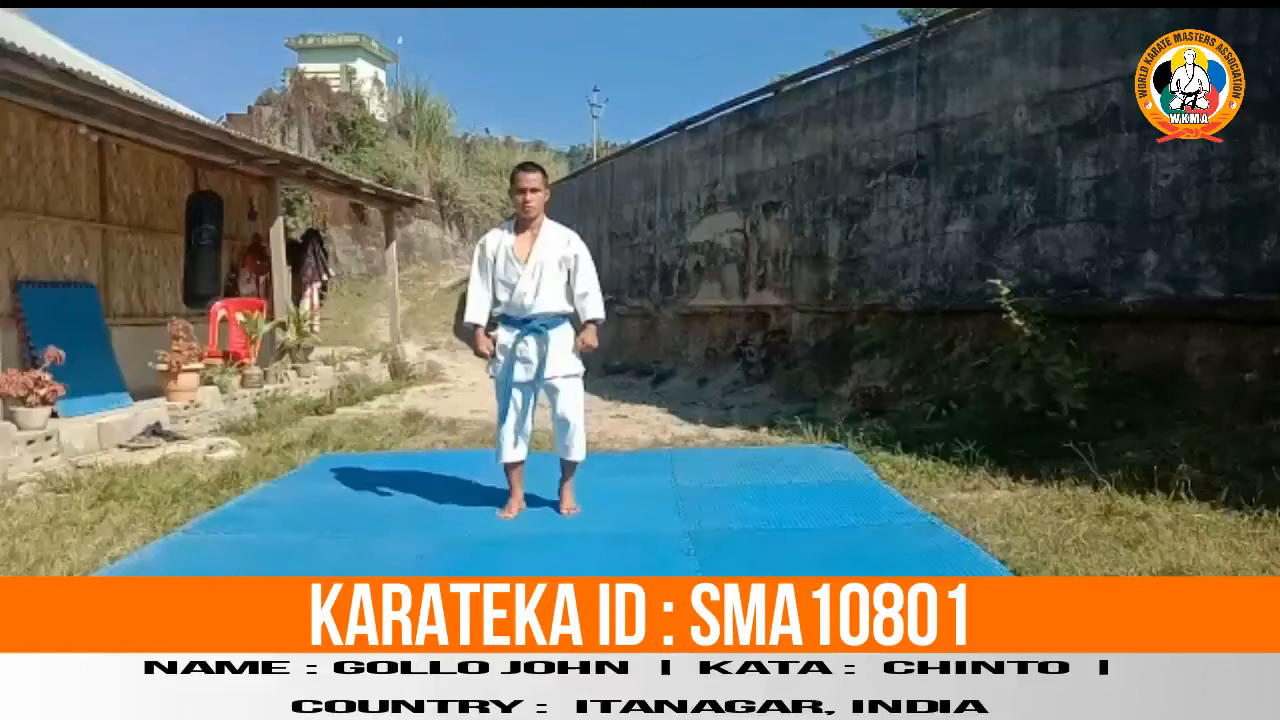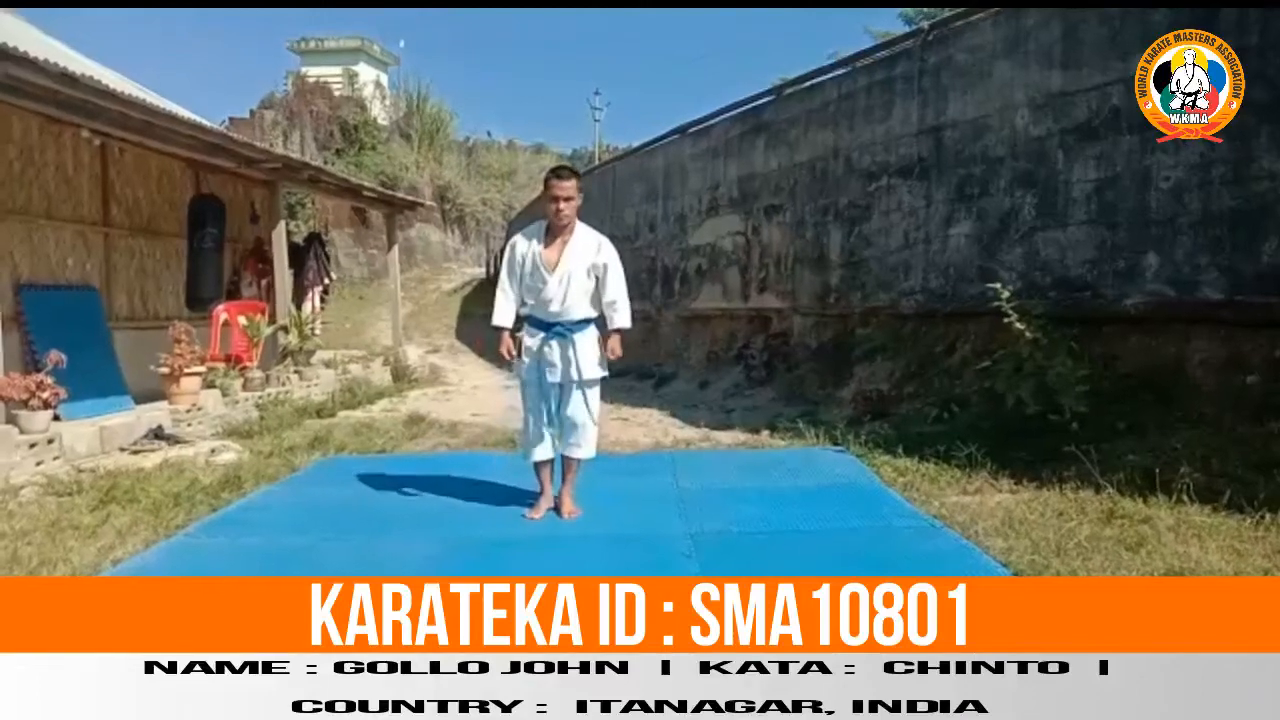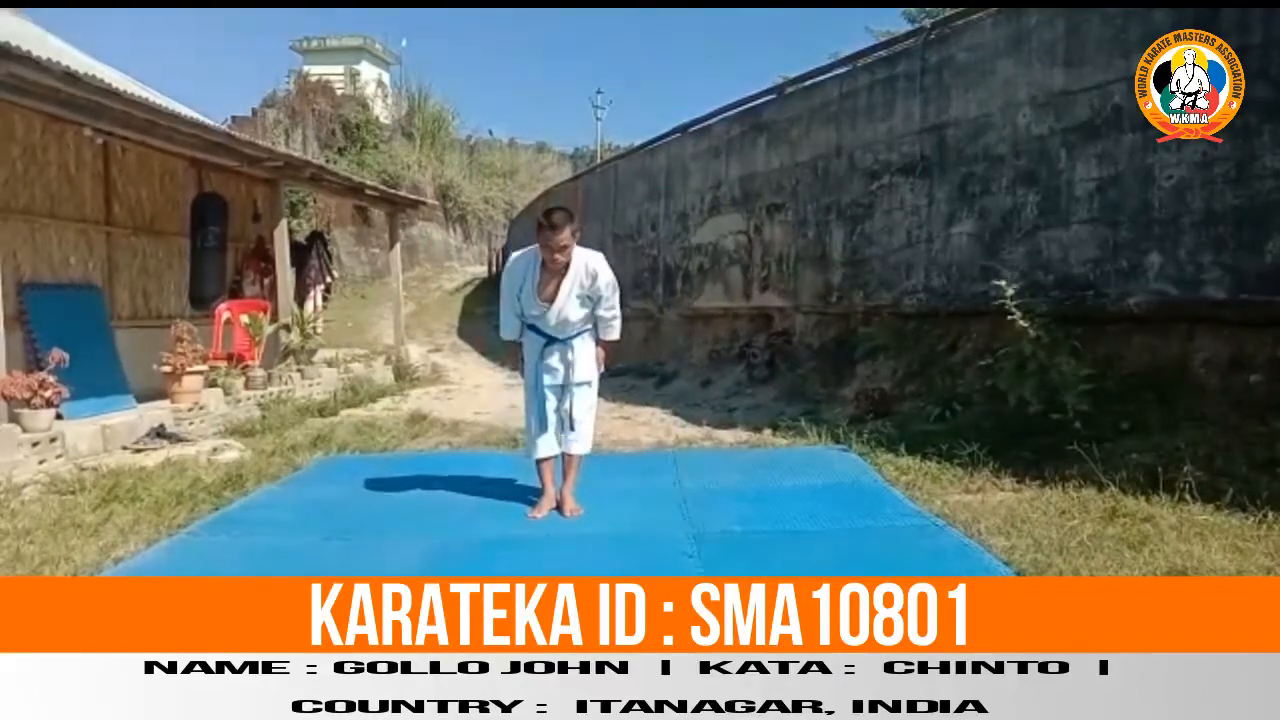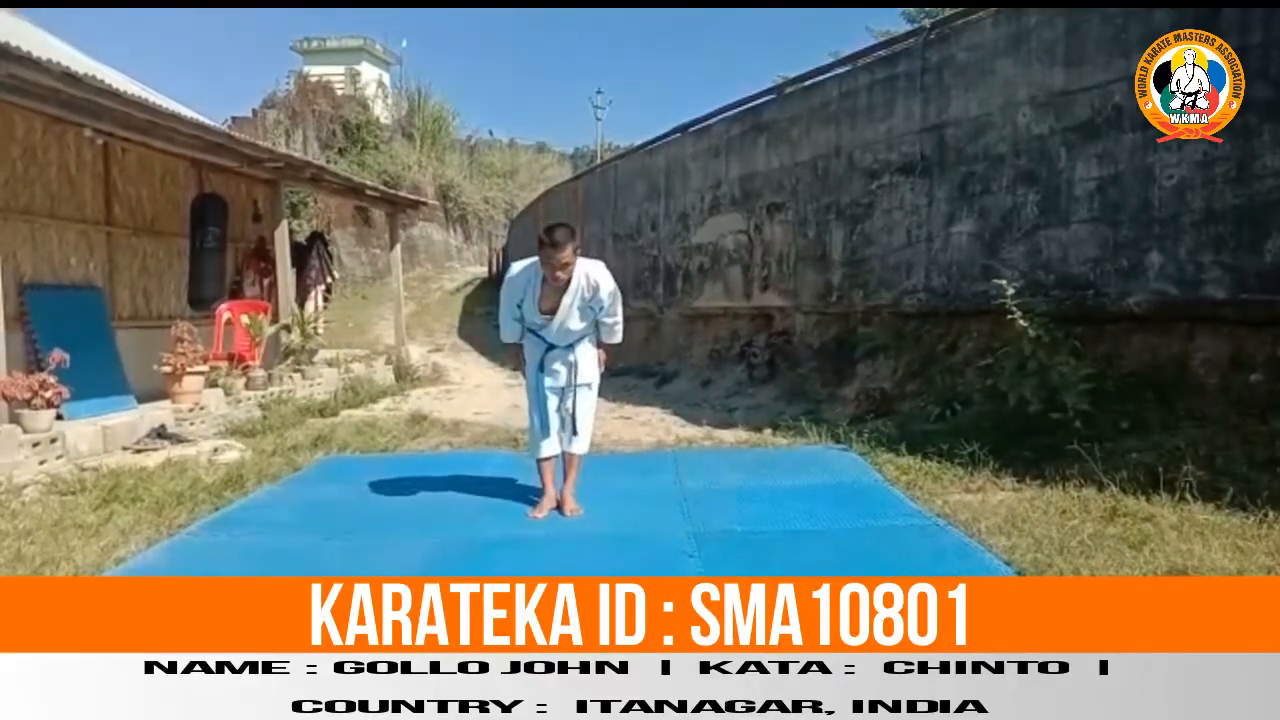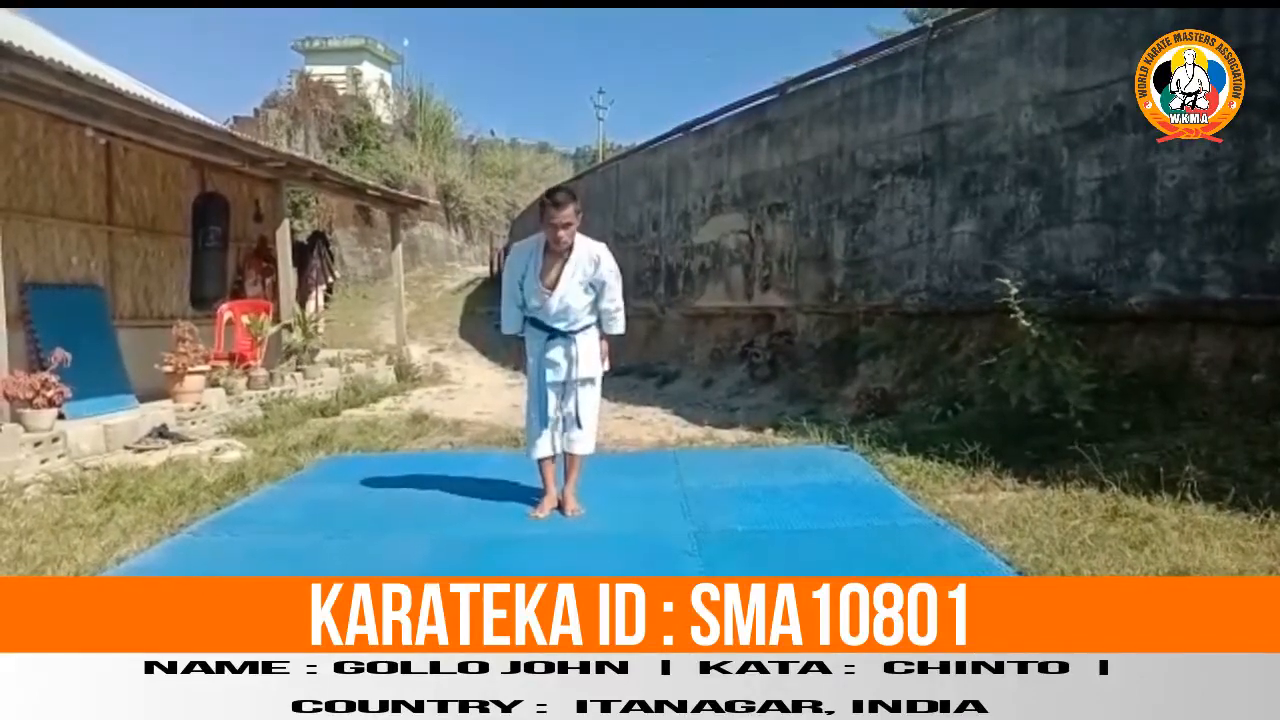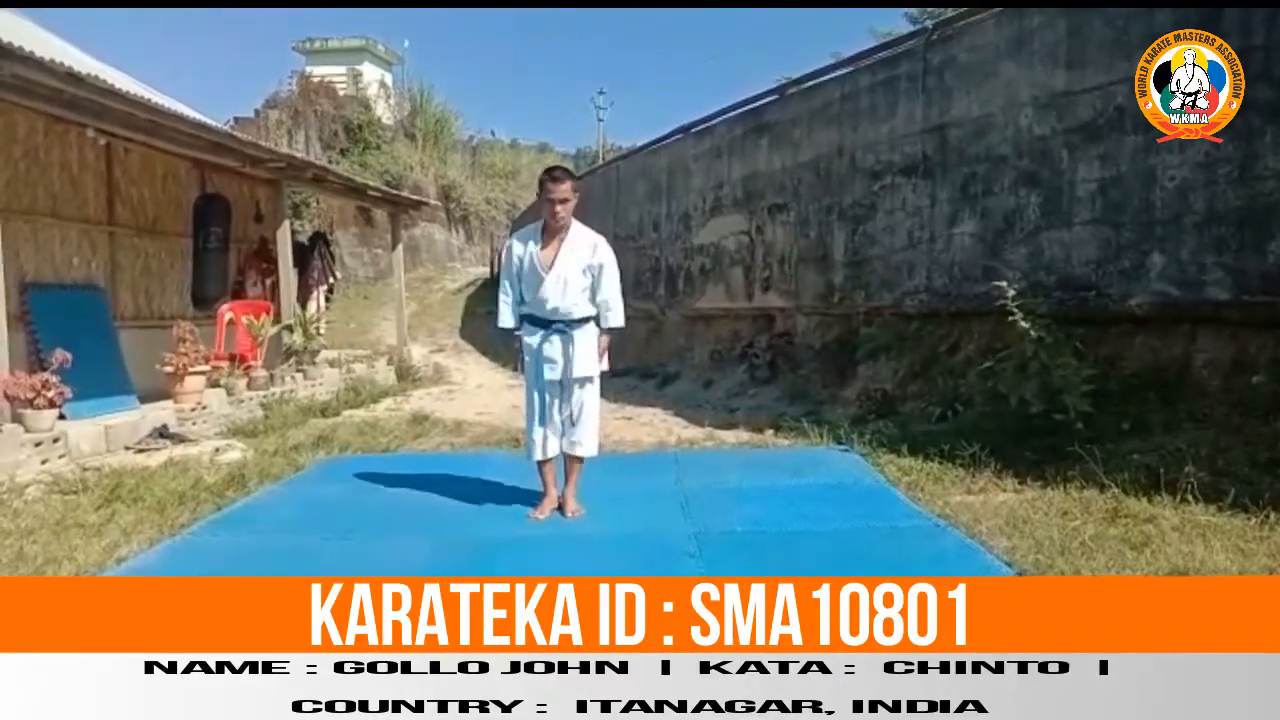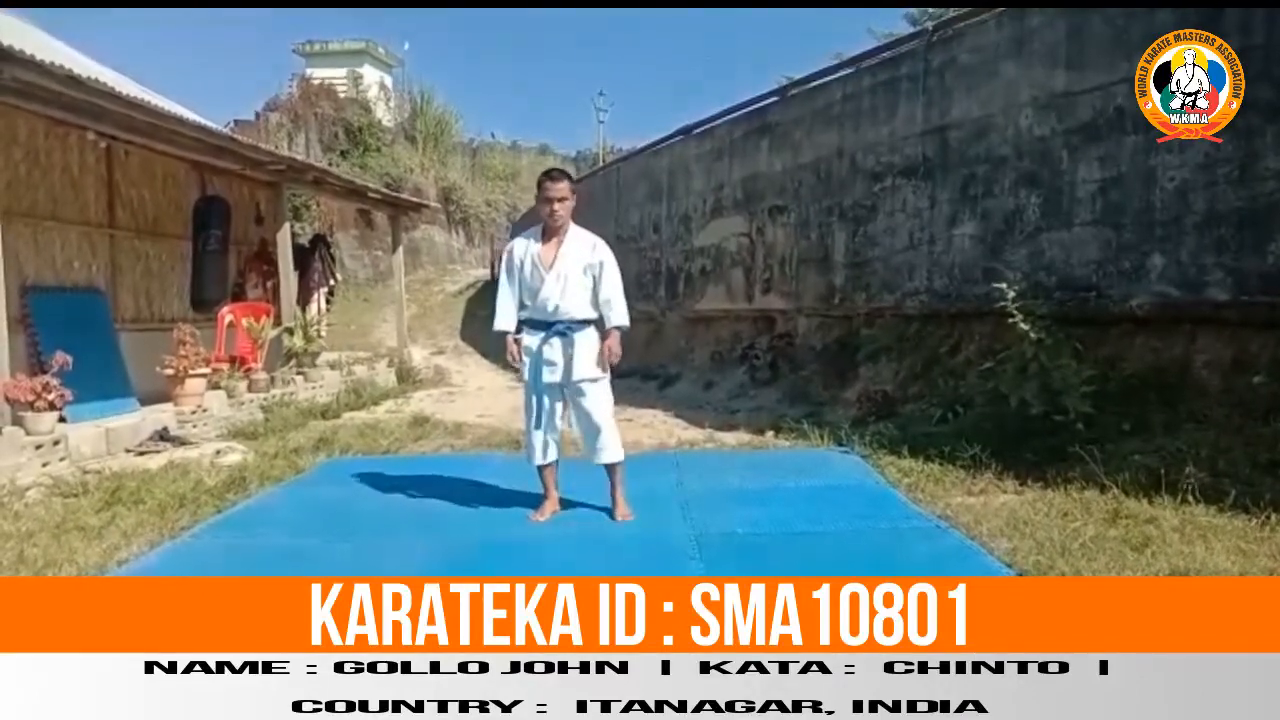
dt=0.7s
person 1, frame 1
left shoulder: (567, 240)
right shoulder: (492, 242)
left elbow: (585, 284)
right elbow: (480, 288)
left wrist: (590, 325)
right wrist: (478, 330)
left hip: (557, 338)
right hip: (511, 339)
left knee: (568, 414)
right knee: (510, 418)
left ankle: (566, 488)
right ankle: (516, 495)
person 1, frame 2
left shoulder: (597, 244)
right shoulder: (521, 242)
left elbow: (614, 291)
right elbow: (508, 289)
left wrist: (615, 334)
right wrist: (505, 332)
left hip: (580, 340)
right hip: (536, 340)
left knee: (578, 417)
right knee: (538, 418)
left ankle: (567, 493)
right ankle: (545, 493)
person 1, frame 3
left shoulder: (594, 266)
right shoulder: (517, 265)
left elbow: (609, 309)
right elbow: (510, 310)
left wrist: (602, 346)
right wrist: (514, 346)
left hip: (579, 346)
right hip: (538, 346)
left knee: (576, 418)
right knee: (540, 417)
left ankle: (568, 491)
right ankle: (547, 492)
person 1, frame 4
left shoulder: (597, 278)
right shoulder: (518, 277)
left elbow: (611, 315)
right elbow: (510, 314)
left wrist: (602, 346)
right wrist: (514, 347)
left hip: (581, 350)
right hip: (539, 350)
left knee: (578, 418)
right knee: (542, 418)
left ankle: (568, 491)
right ankle: (548, 492)
person 1, frame 5
left shoulder: (597, 256)
right shoulder: (521, 254)
left elbow: (611, 301)
right elbow: (512, 301)
left wrist: (605, 340)
right wrist: (517, 342)
left hip: (583, 343)
right hip: (541, 342)
left knee: (580, 415)
right knee: (541, 416)
left ankle: (570, 491)
right ankle: (549, 491)
person 1, frame 6
left shoulder: (594, 244)
right shoulder: (519, 244)
left elbow: (608, 293)
right elbow: (509, 292)
left wrist: (605, 335)
right wrist: (516, 337)
left hip: (580, 339)
right hip: (538, 339)
left knee: (580, 416)
right knee: (541, 416)
left ankle: (570, 492)
right ankle: (549, 493)
person 1, frame 7
left shoulder: (593, 246)
right shoulder: (518, 248)
left elbow: (610, 292)
right elbow: (508, 294)
left wrist: (614, 334)
right wrist: (510, 337)
left hip: (582, 341)
right hip: (537, 343)
left knee: (598, 417)
right knee: (540, 421)
left ankle: (618, 494)
right ankle: (550, 496)
